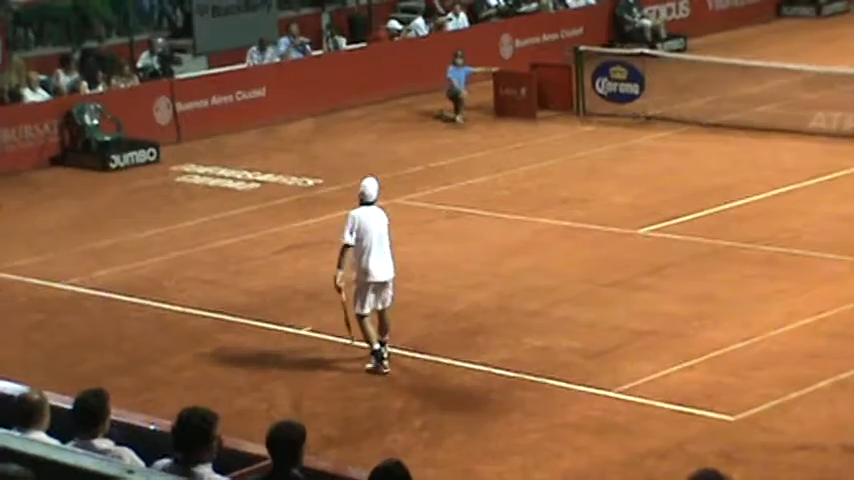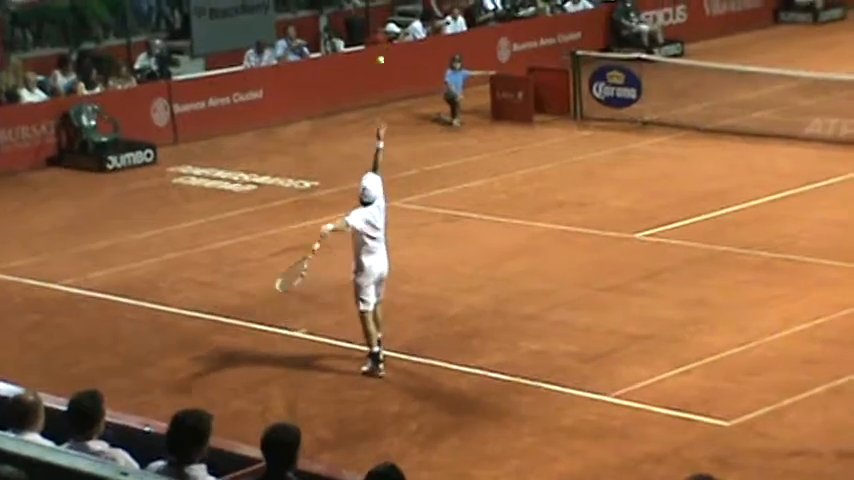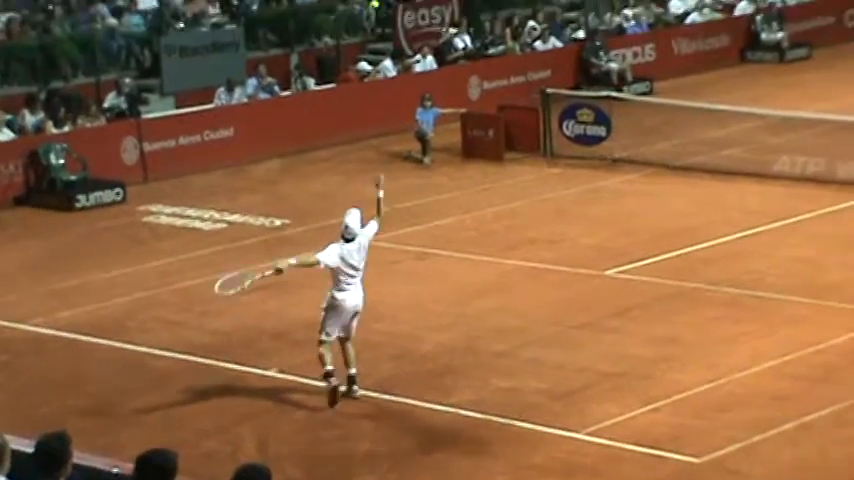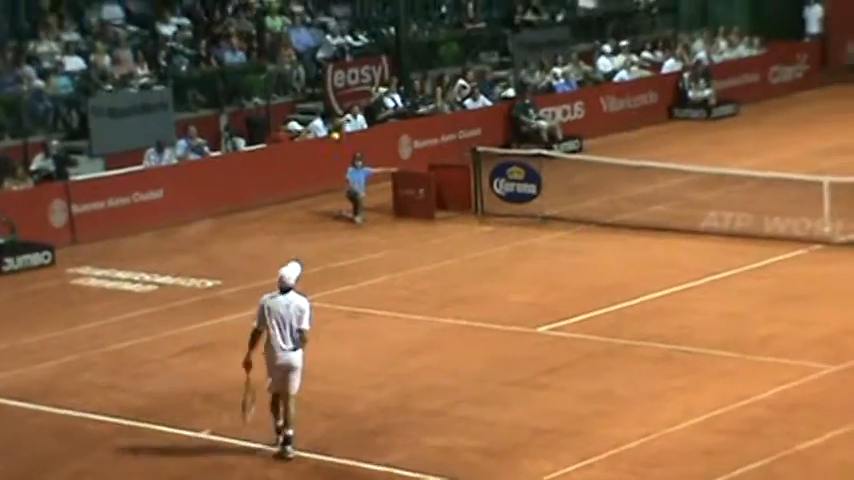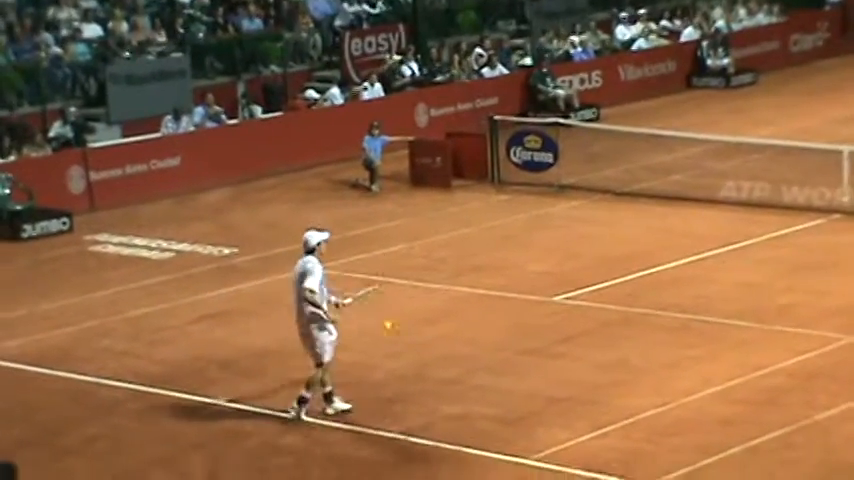
dt=0.4s
person 1, frame 1
left shoulder: (355, 215)
right shoulder: (381, 214)
left elbow: (347, 246)
left wrist: (339, 273)
left hip: (368, 273)
right hip: (387, 270)
left knee: (362, 315)
right knee: (383, 310)
left ankle: (379, 359)
right ankle: (383, 349)
person 1, frame 2
left shoulder: (359, 215)
right shoulder: (379, 204)
left elbow: (346, 223)
right elbow: (377, 170)
left wrist: (329, 227)
right wrist: (380, 143)
left hip: (366, 270)
right hip: (382, 265)
left knee: (366, 314)
right knee: (376, 306)
left ankle: (376, 362)
right ankle: (378, 347)
person 1, frame 3
left shoulder: (336, 249)
right shoulder: (363, 239)
left elbow: (315, 260)
right elbow: (378, 220)
left wrist: (289, 262)
right wrist: (380, 195)
left hip: (339, 302)
right hip: (357, 299)
left knee: (324, 344)
right knee: (346, 340)
left ankle: (332, 380)
right ankle: (352, 384)
person 1, frame 4
left shoulder: (266, 301)
right shoulder: (302, 302)
left elbow: (257, 331)
right elbow: (304, 335)
left wrist: (249, 356)
right wrist: (301, 348)
left hip: (274, 355)
right hip: (293, 356)
left knee: (276, 395)
right knee: (289, 398)
left ankle: (279, 434)
right ankle: (286, 444)
person 1, frame 5
left shoulder: (304, 264)
right shoulder: (314, 266)
right elbow: (307, 293)
left wrist: (337, 300)
right wrist: (325, 311)
left hip: (305, 320)
right hip: (316, 322)
left knee: (320, 361)
right knee: (323, 364)
left ankle: (330, 401)
right ankle: (300, 404)
